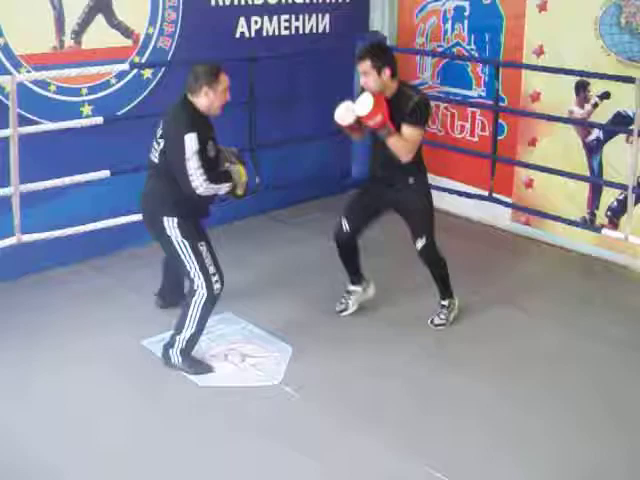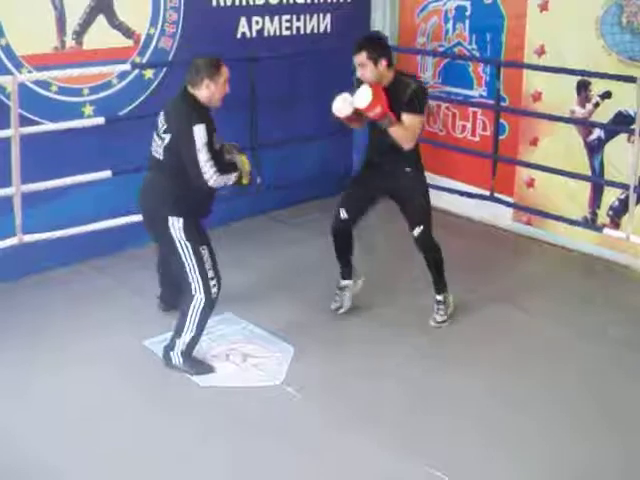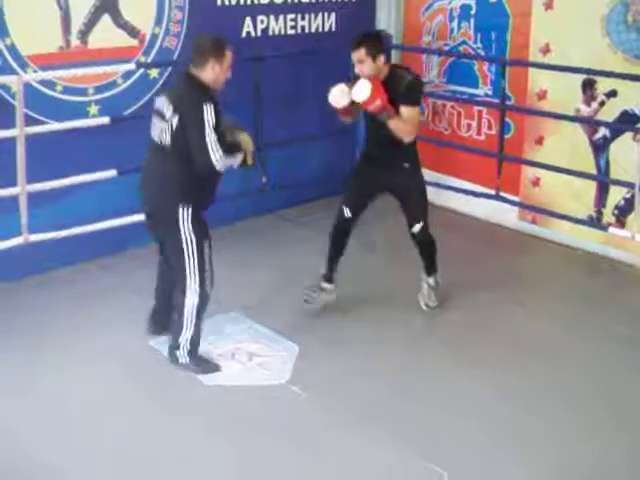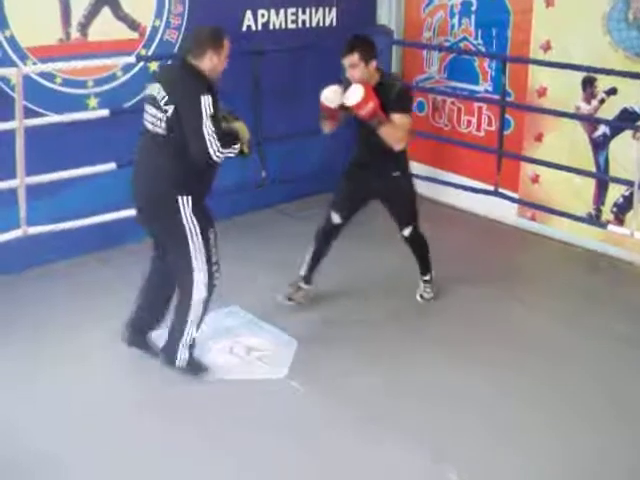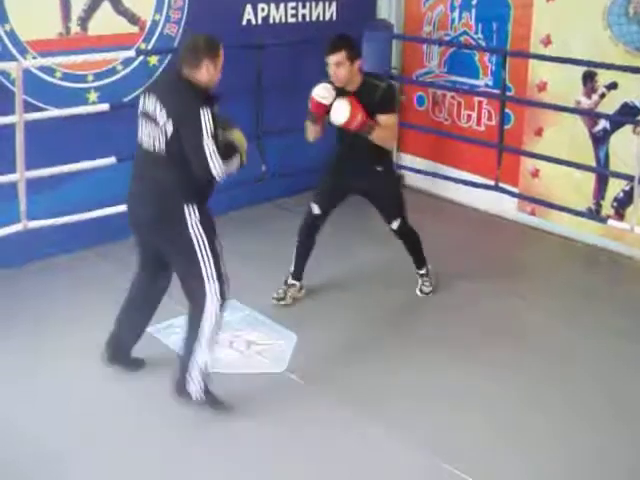
dt=0.1s
person 1, frame 1
left shoulder: (185, 114)
right shoulder: (187, 129)
right elbow: (199, 184)
left wrist: (223, 156)
right wrist: (233, 179)
left hip: (165, 206)
right hip: (171, 213)
left knee: (181, 255)
right knee: (207, 284)
left ankle: (169, 294)
right ankle: (177, 351)
person 1, frame 2
left shoulder: (183, 106)
right shoulder: (192, 121)
right elbow: (208, 176)
left wrist: (224, 151)
right wrist: (238, 169)
left hip: (161, 203)
right hip: (173, 212)
left knee: (174, 254)
right knee: (204, 288)
left ankle: (170, 296)
right ankle: (178, 352)
person 1, frame 3
left shoulder: (173, 89)
right shoulder: (200, 102)
right elbow: (212, 160)
left wrist: (226, 134)
right wrist: (240, 149)
left hip: (155, 193)
right hip: (178, 201)
left knee: (172, 259)
right knee: (195, 280)
left ankle: (161, 317)
right ankle: (182, 349)
person 1, frame 4
left shoulder: (167, 75)
right shoulder: (197, 91)
right elbow: (208, 151)
left wrist: (219, 123)
right wrist: (236, 138)
left hip: (148, 186)
right hip: (175, 194)
left knee: (165, 261)
right knee: (199, 276)
left ankle: (138, 329)
right ankle: (178, 352)
person 1, frame 5
left shoulder: (158, 86)
right shoulder: (196, 105)
right elbow: (212, 168)
left wrist: (216, 135)
right wrist: (235, 150)
left hip: (142, 203)
right hip: (177, 209)
left knee: (151, 278)
right knee: (210, 293)
left ankle: (119, 348)
right ankle: (191, 381)
person 2, frame 1
left shoulder: (415, 102)
right shoulder: (371, 95)
left elbow: (406, 153)
right elbow: (360, 134)
left wrist: (380, 123)
right wrist: (350, 123)
left hip: (411, 186)
right hip: (377, 181)
left knee: (426, 250)
right knee: (343, 235)
left ankle: (447, 301)
right ankle: (359, 286)
person 2, frame 2
left shoulder: (412, 90)
right shoulder: (368, 87)
left elbow: (408, 141)
right elbow: (358, 123)
left wrist: (380, 114)
right wrist: (347, 113)
left hip: (406, 173)
right hip: (373, 168)
left knee: (423, 238)
right knee: (340, 224)
left ankle: (442, 296)
right ankle: (347, 281)
person 2, frame 3
left shoulder: (408, 83)
right shoulder: (363, 83)
left elbow: (409, 134)
right elbow: (348, 119)
left wrist: (381, 106)
right wrist: (342, 106)
left hip: (404, 168)
right hip: (371, 162)
left knee: (419, 230)
right knee: (343, 222)
left ankle: (430, 279)
right ankle: (326, 283)
person 2, frame 4
left shoulder: (398, 90)
right shoulder: (353, 87)
left elbow: (399, 142)
right elbow: (329, 128)
left wrist: (372, 113)
right wrist: (330, 110)
left hip: (394, 175)
right hip: (361, 170)
left knee: (410, 233)
right knee: (330, 227)
left ankle: (426, 276)
right ankle: (304, 282)
person 2, frame 5
left shoulder: (382, 90)
right shoulder: (328, 89)
left elbow: (390, 140)
right elbow: (312, 135)
left wrist: (361, 124)
right wrist: (315, 112)
left hip: (378, 171)
right hip: (342, 168)
left knee: (400, 228)
right knee: (311, 221)
left ankle: (422, 270)
right ankle: (295, 281)
person 3, frame 1
left shoulder: (586, 104)
right shoulder: (573, 110)
right elbow: (583, 117)
right wrist: (597, 101)
left hip: (599, 134)
right hip: (592, 144)
left knee: (622, 115)
right knee: (596, 179)
right ankle: (590, 213)
person 3, frame 2
left shoulder: (587, 104)
right shoulder: (574, 110)
right elbow: (584, 117)
right wrist: (598, 100)
left hip: (601, 133)
right hip: (593, 143)
left knee: (623, 115)
right knee: (597, 179)
right ankle: (592, 213)
person 3, frame 3
left shoulder: (592, 102)
right shoulder: (580, 108)
right elbow: (589, 116)
right wrist: (604, 98)
left hip: (606, 132)
right hip: (599, 142)
right knee: (603, 178)
right ankle: (597, 212)
person 3, frame 4
left shoulder: (592, 100)
right shoulder: (580, 106)
right elbow: (589, 113)
right wrist: (604, 96)
left hip: (606, 130)
right hip: (599, 140)
right knee: (602, 175)
right ankle: (596, 209)
person 3, frame 5
left shoulder: (593, 95)
right shoulder: (580, 101)
right elbow: (590, 108)
right wrist: (604, 91)
left hip: (606, 125)
right hip: (599, 134)
right knee: (602, 170)
right ankle: (596, 204)
